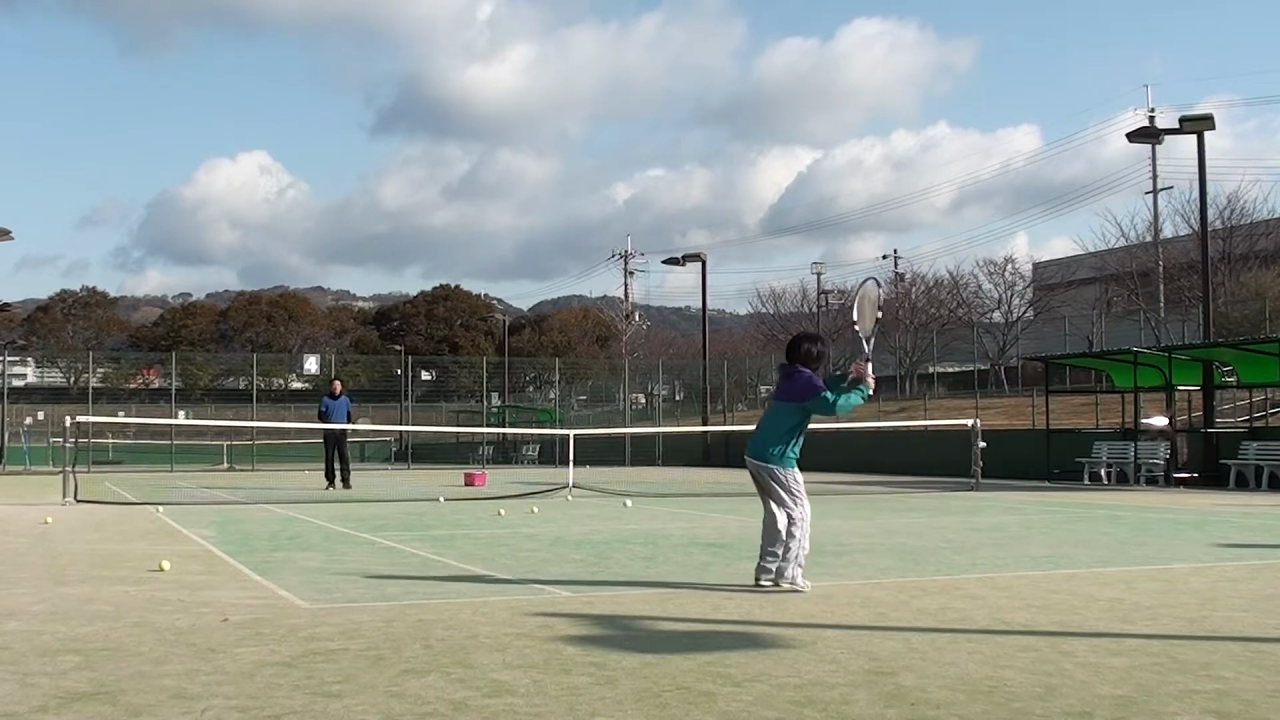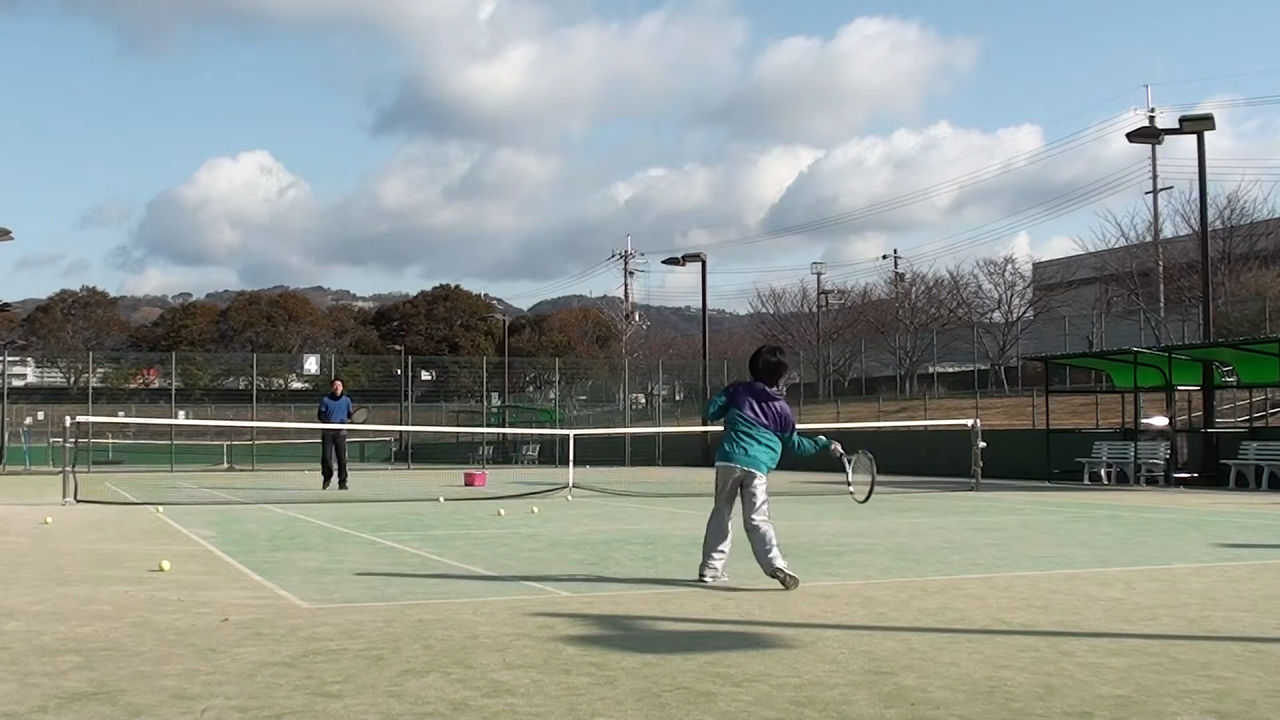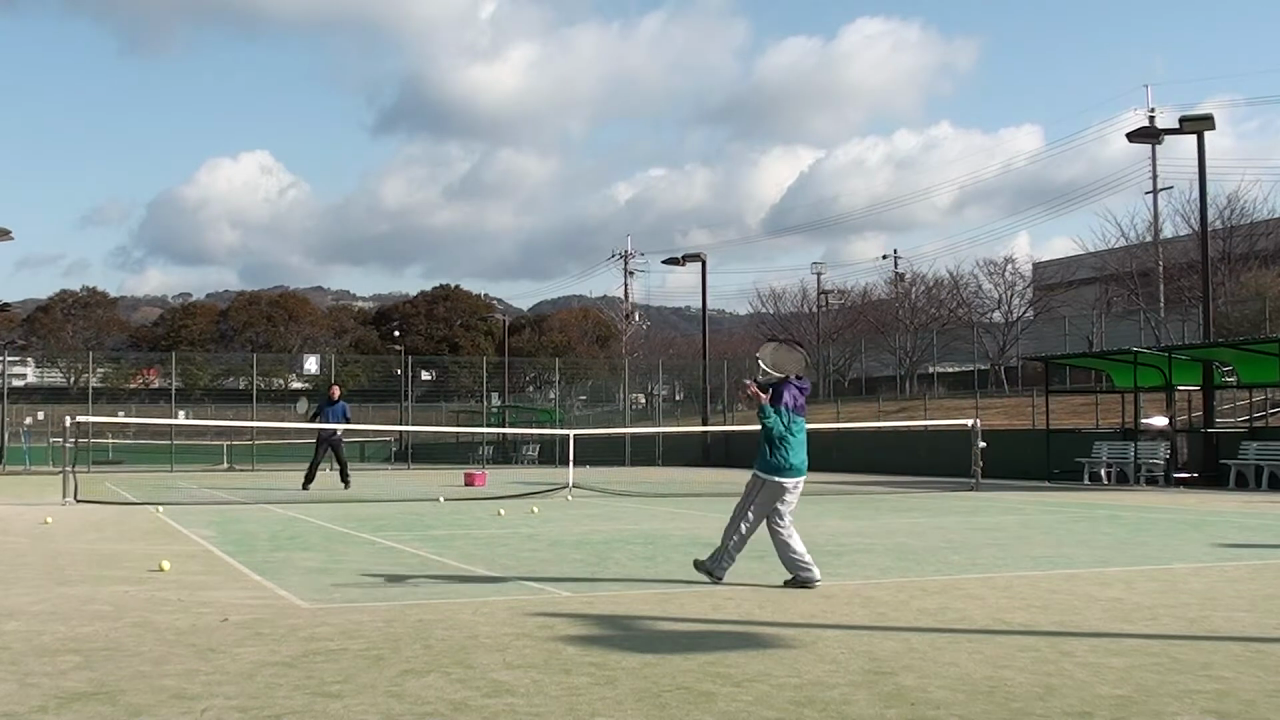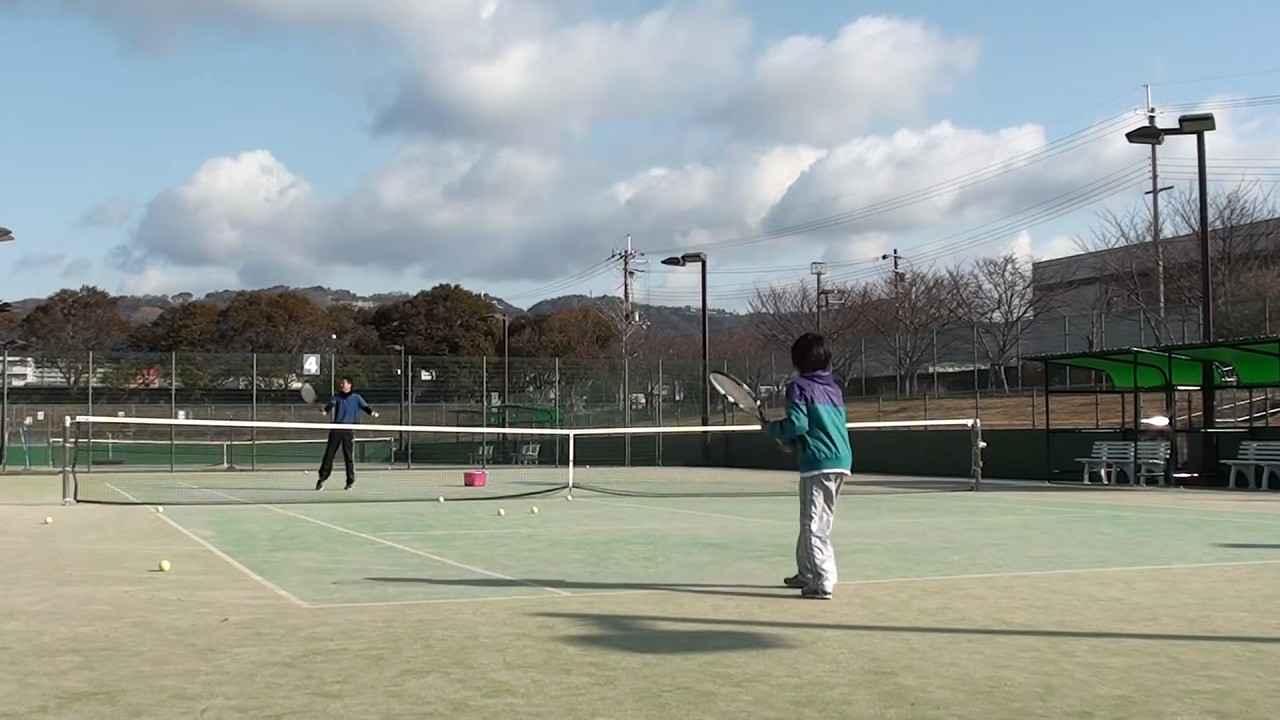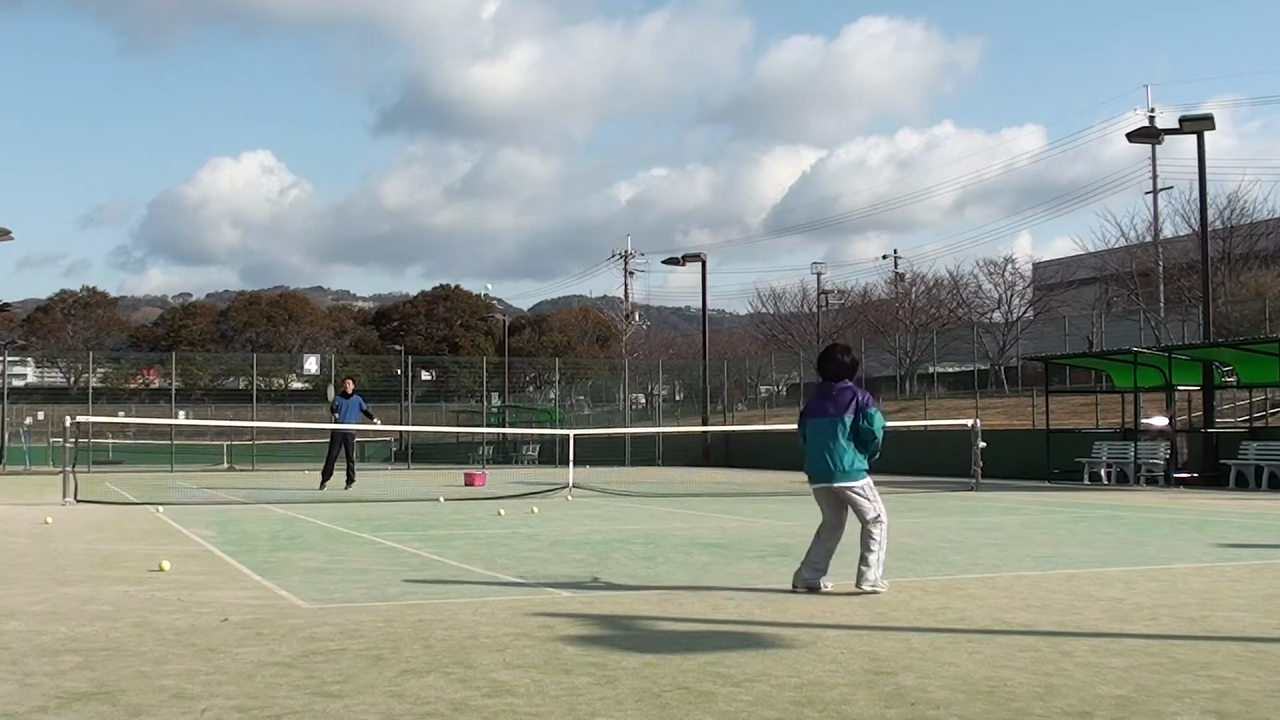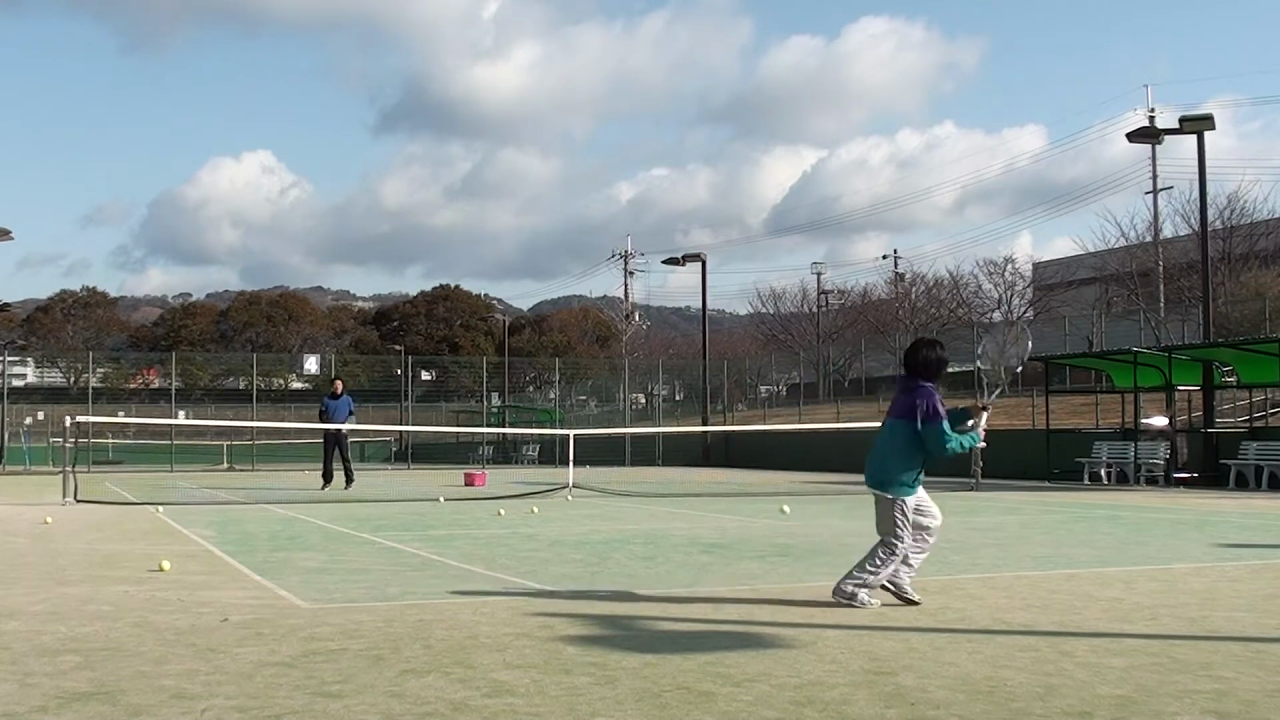
dt=0.5s
person 1, frame 1
left shoulder: (790, 378)
right shoulder: (805, 380)
left elbow: (821, 393)
right elbow: (832, 406)
left wrist: (846, 377)
right wrist: (863, 389)
left hip: (756, 456)
right hip: (777, 459)
left knee: (776, 514)
right knee: (798, 514)
left ankle: (767, 572)
right ankle: (790, 574)
person 1, frame 2
left shoulder: (738, 390)
right shoulder: (781, 408)
left elbow: (711, 412)
right elbow: (794, 445)
right wrist: (825, 443)
left hip: (727, 461)
right hip: (755, 467)
left knee: (721, 515)
right knee: (757, 520)
left ankle: (710, 568)
right ankle: (775, 565)
person 1, frame 3
left shoulder: (784, 391)
right shoulder: (795, 391)
left elbow: (777, 429)
left wrist: (762, 404)
right wrist: (758, 395)
left hip: (775, 470)
right hip: (794, 473)
left knee: (743, 519)
right knee: (779, 524)
left ankle: (717, 567)
right ankle: (806, 573)
person 1, frame 4
left shoulder: (798, 387)
right shoulder: (834, 388)
left elbow: (797, 425)
left wrist: (776, 430)
left hip: (818, 463)
right hip: (841, 461)
left knee: (814, 524)
right knee: (816, 521)
left ankle: (822, 584)
right ankle: (808, 574)
person 1, frame 5
left shoulder: (812, 401)
right shoulder: (859, 396)
left elbow: (803, 439)
right elbow: (874, 429)
right wrist: (870, 450)
left hip: (819, 475)
right hip: (850, 472)
left knee: (832, 524)
right knee: (876, 520)
left ankle: (808, 578)
right ankle: (868, 578)
person 1, frame 6
left shoulder: (906, 392)
right shoulder: (928, 398)
right elbow: (942, 443)
left wrist: (966, 413)
right wrist: (973, 438)
left hip: (882, 474)
right hip: (897, 480)
left knee: (929, 521)
right knee: (896, 541)
left ankle: (896, 577)
right ankle: (849, 589)
